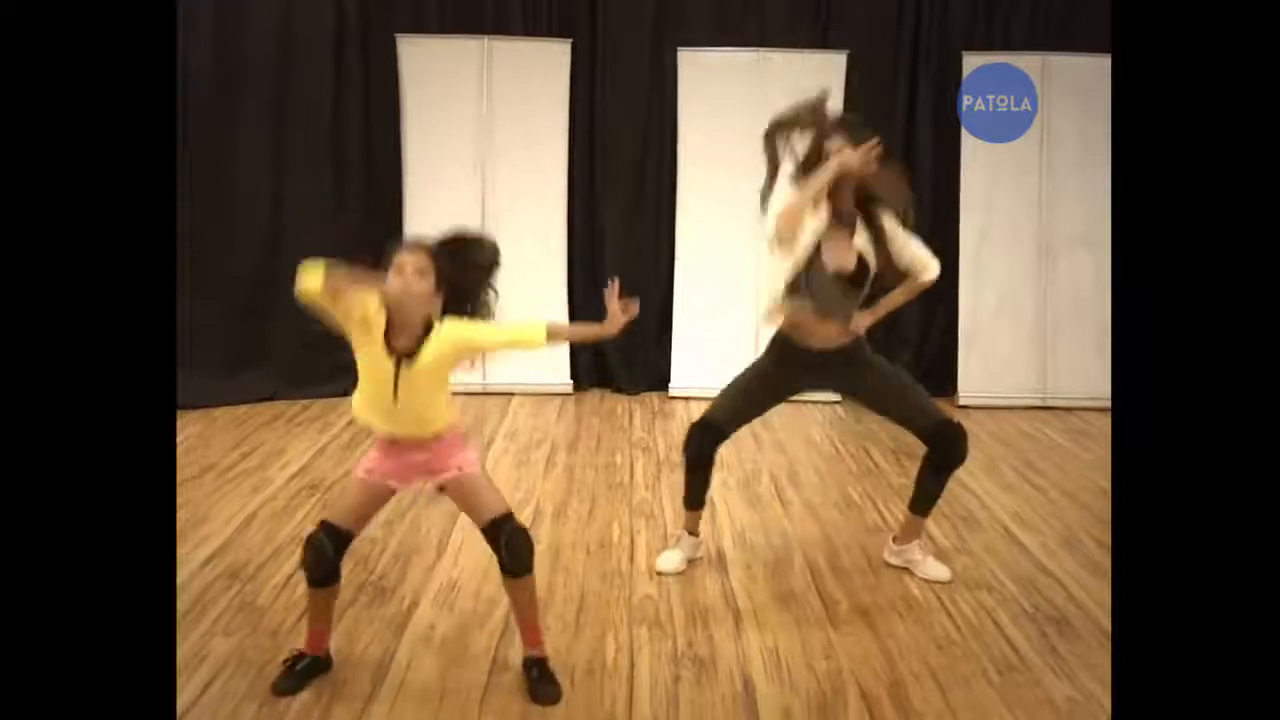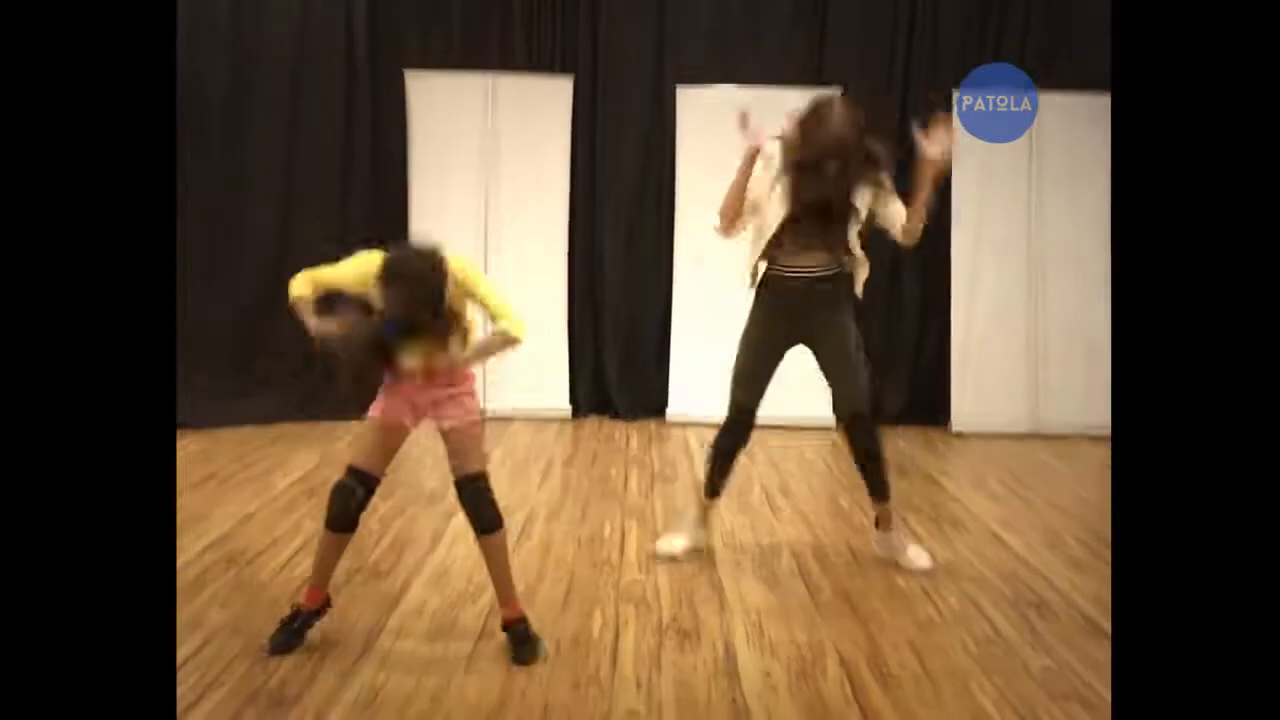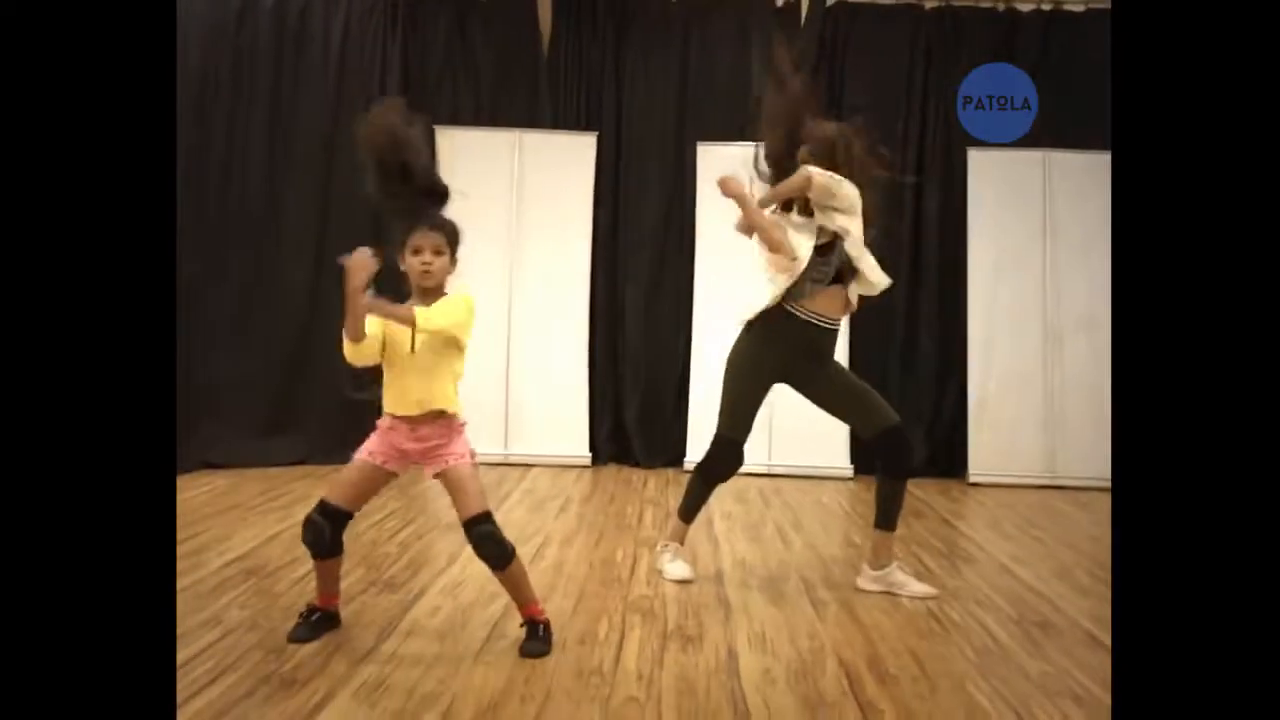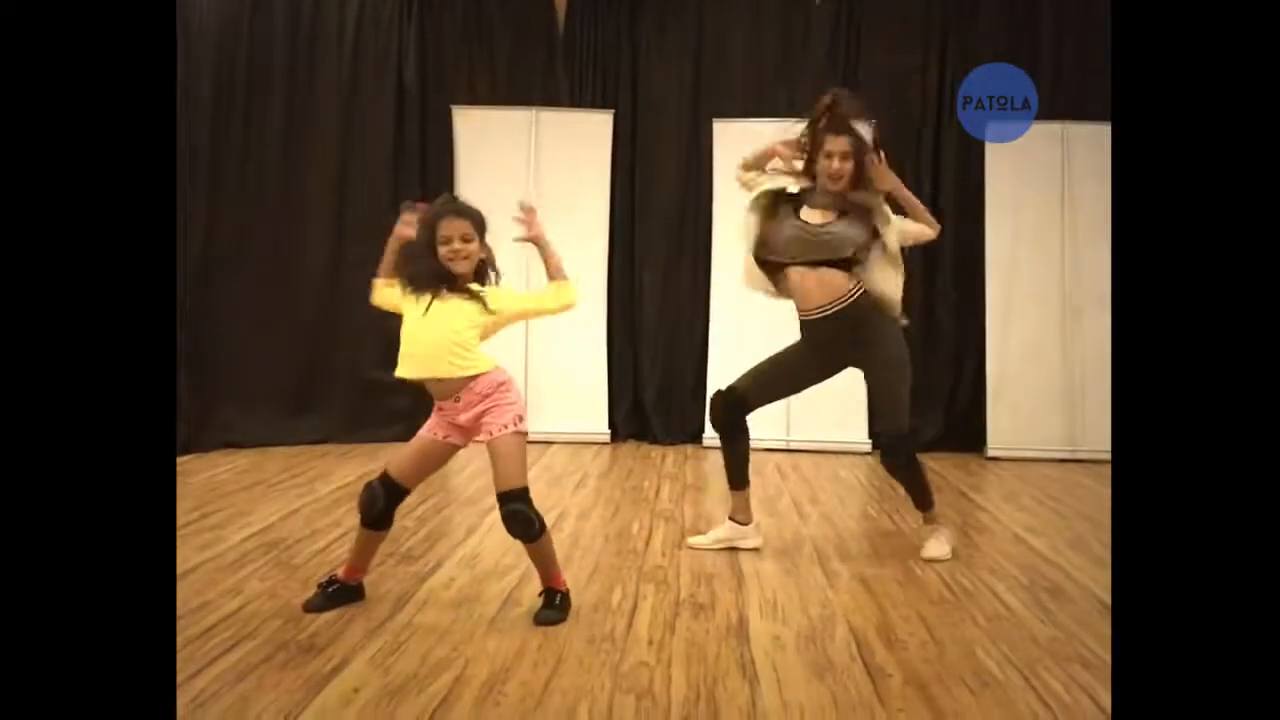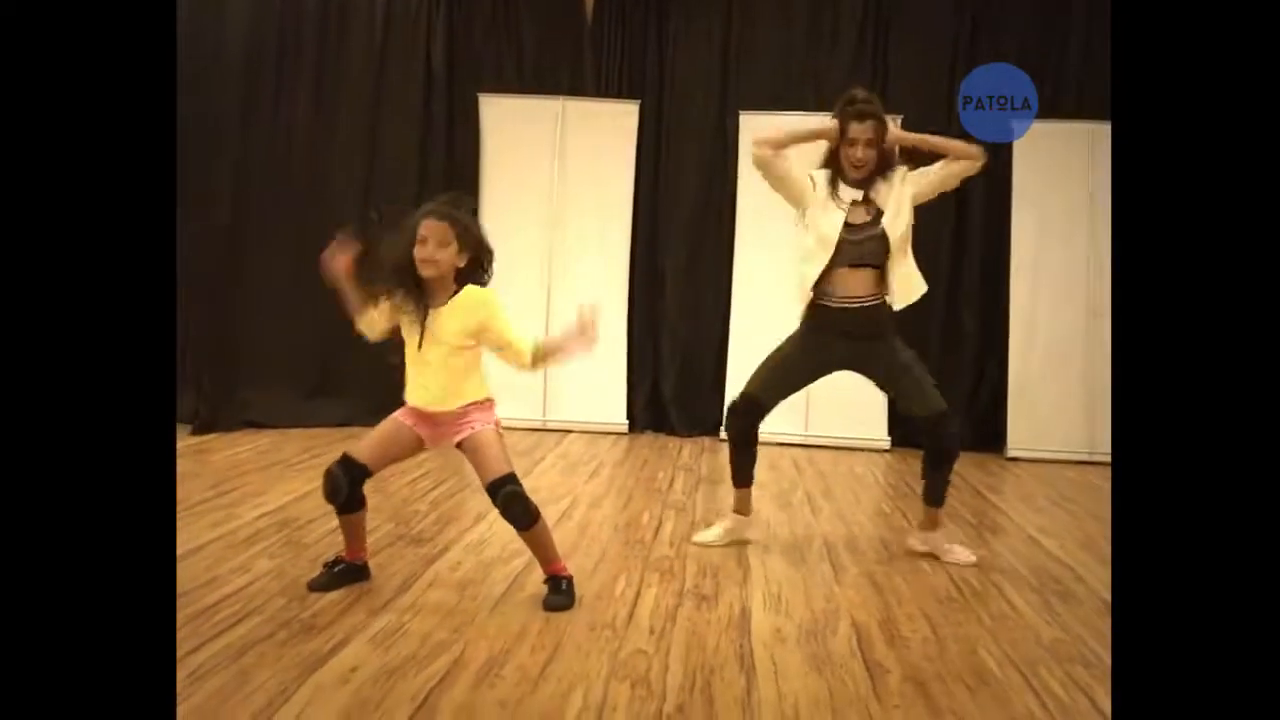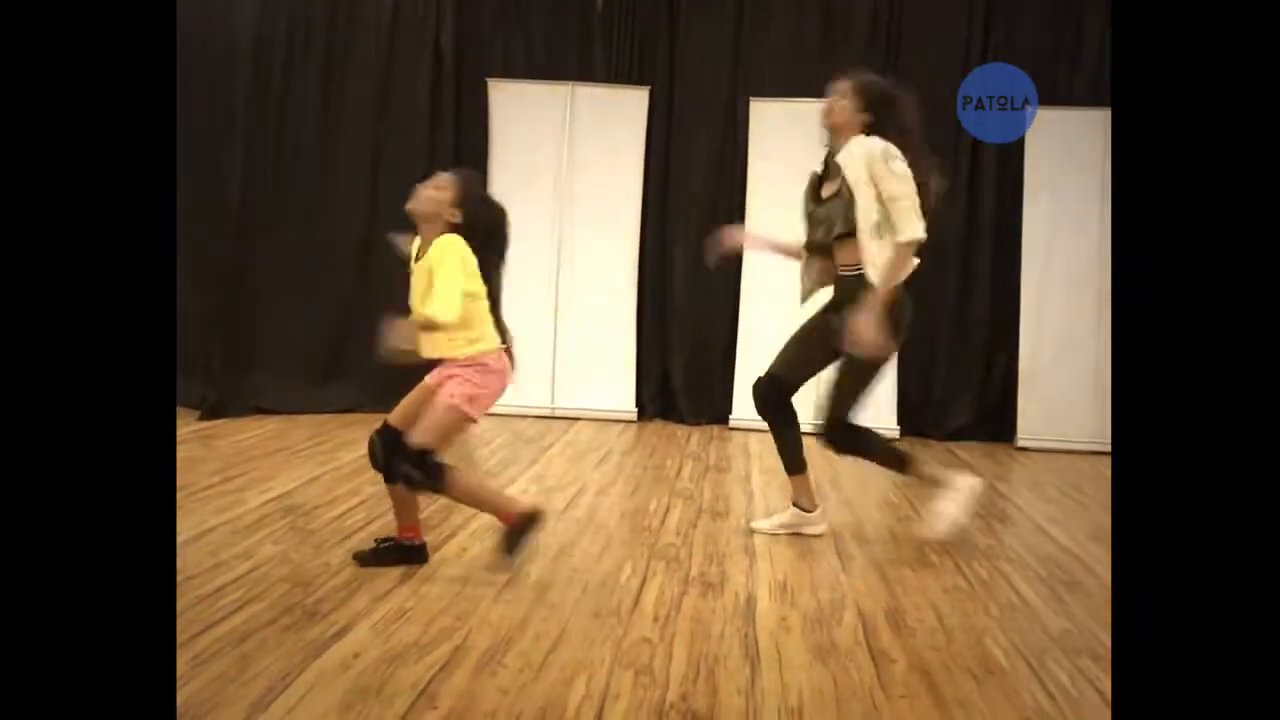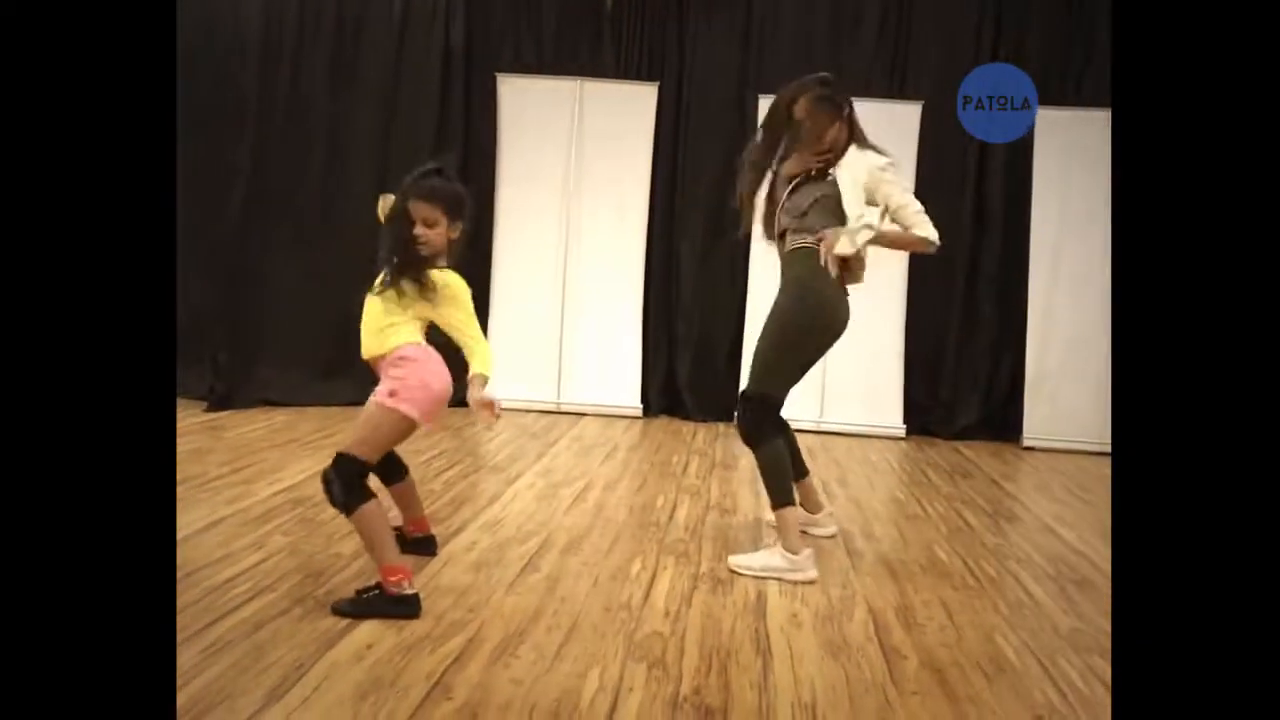
dt=0.7s
person 1, frame 1
left shoulder: (879, 224)
right shoulder: (800, 215)
left elbow: (927, 271)
right elbow: (782, 229)
left wrist: (872, 314)
right wrist: (829, 169)
left hip: (850, 356)
right hip: (791, 353)
left knee: (950, 438)
right knee: (703, 434)
left ankle: (907, 542)
right ankle: (690, 537)
person 1, frame 2
left shoulder: (862, 180)
right shoulder: (778, 167)
left elbow: (907, 231)
right elbow: (728, 225)
left wrist: (930, 170)
right wrist: (750, 159)
left hip: (829, 307)
right hip: (772, 303)
left knee: (858, 419)
right knee: (739, 417)
left ankle: (888, 530)
right ankle: (699, 521)
person 1, frame 3
left shoulder: (845, 196)
right shoulder: (782, 219)
left elbow: (812, 179)
right elbow: (783, 252)
left wrist: (751, 202)
right wrist: (746, 204)
left hip: (817, 356)
right hip: (768, 342)
left knee: (896, 442)
right knee: (726, 451)
left ankle: (879, 565)
right ankle: (672, 543)
person 1, frame 4
left shoulder: (867, 210)
right shoulder: (785, 197)
left elbow: (930, 229)
right elbow: (744, 172)
left wrist: (890, 185)
right wrist: (775, 153)
left hip: (869, 329)
right hip: (817, 341)
left knee: (895, 444)
right knee: (727, 405)
left ankle: (934, 525)
right ankle: (741, 523)
person 1, frame 5
left shoulder: (900, 187)
right shoulder: (814, 189)
left elbow: (974, 158)
right elbow: (761, 152)
left wrist: (905, 139)
right wrist: (824, 131)
left hip: (877, 332)
right hip: (822, 328)
left knee: (938, 424)
right knee: (744, 410)
left ankle: (930, 530)
right ankle: (739, 516)
person 1, frame 6
left shoulder: (876, 153)
right shoulder: (829, 171)
left elbow: (910, 235)
left wrist: (874, 308)
right wrist: (757, 241)
left hip: (875, 300)
right hip: (843, 299)
left knee: (836, 427)
right knee: (769, 390)
left ankle: (949, 482)
right ankle: (804, 507)
person 1, frame 7
left shoulder: (867, 167)
right shoulder: (804, 167)
left elbow: (925, 236)
right elbow: (767, 214)
left wrist: (862, 234)
right wrist: (792, 162)
left hip: (810, 292)
right hip: (821, 300)
left knee: (755, 411)
right knee: (763, 406)
left ankle: (791, 551)
right ankle: (814, 510)
person 2, frame 1
left shoulder: (450, 337)
right shoulder: (364, 318)
left elbow: (529, 333)
right elbow: (308, 285)
left wrist: (600, 329)
right wrist: (372, 291)
left hip: (443, 446)
right hip: (390, 450)
left knee: (511, 538)
right knee: (323, 546)
left ankle: (535, 655)
right ankle: (315, 652)
person 2, frame 2
left shoulder: (457, 275)
right shoulder: (372, 268)
left elbow: (513, 326)
right elbow: (303, 282)
left wrist: (470, 355)
right wrist: (313, 323)
left hip: (451, 385)
right hip: (401, 385)
left knee: (476, 493)
right knee: (350, 491)
left ankle: (513, 616)
right ankle: (312, 602)
person 2, frame 3
left shoulder: (459, 308)
right shoulder: (383, 314)
left elbow: (427, 321)
right elbow: (357, 352)
left wrist: (367, 299)
right wrist: (354, 292)
left hip: (443, 437)
right hip: (393, 434)
left knee: (484, 535)
right knee: (319, 526)
left ankle: (535, 619)
right ankle: (325, 608)
person 2, frame 4
left shoulder: (491, 299)
right shoulder: (417, 293)
left elbow: (564, 295)
right elbow: (381, 291)
left wrist: (539, 240)
right wrist: (398, 241)
left hip: (492, 399)
right hip: (447, 413)
left knee: (516, 509)
right knee: (379, 495)
left ankle: (555, 589)
right ankle: (349, 580)
person 2, frame 5
left shoulder: (479, 301)
right shoulder: (405, 295)
left elbow: (523, 356)
right elbow: (371, 327)
left wrist: (567, 342)
right wrist: (343, 280)
left hip: (470, 412)
right hip: (418, 412)
left knee: (507, 493)
right knee: (342, 476)
left ankle: (559, 575)
right ankle: (354, 560)
person 2, frame 6
left shoulder: (446, 249)
right shoulder: (429, 246)
left elbow: (447, 309)
left wrist: (415, 329)
left hip: (479, 368)
right hip: (452, 366)
left knee: (414, 463)
right knee: (384, 445)
left ankle: (515, 513)
right ankle: (409, 540)
person 2, frame 7
left shoulder: (447, 283)
right shoulder: (408, 258)
left elbow: (475, 340)
right elbow: (386, 208)
left wrist: (478, 386)
right wrist: (394, 210)
left hip: (413, 374)
right hip: (408, 374)
left knee: (342, 476)
right knee: (375, 452)
left ankle: (398, 588)
right ankle: (419, 531)
